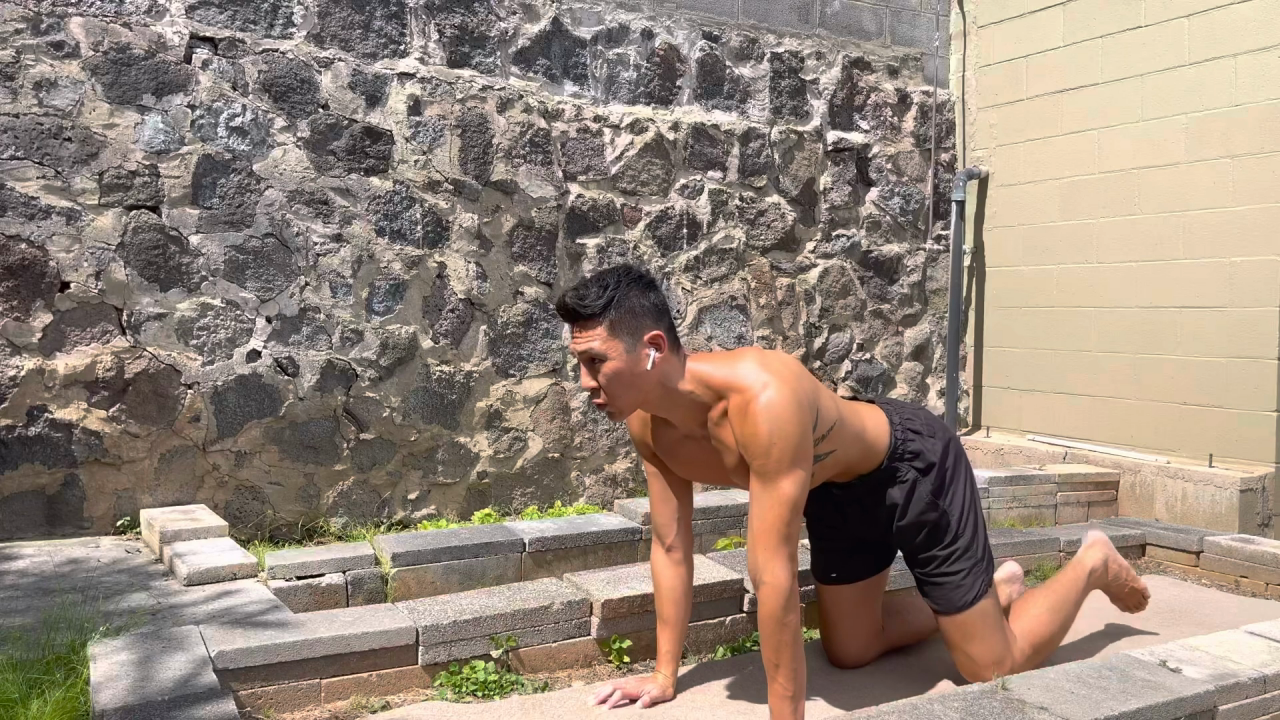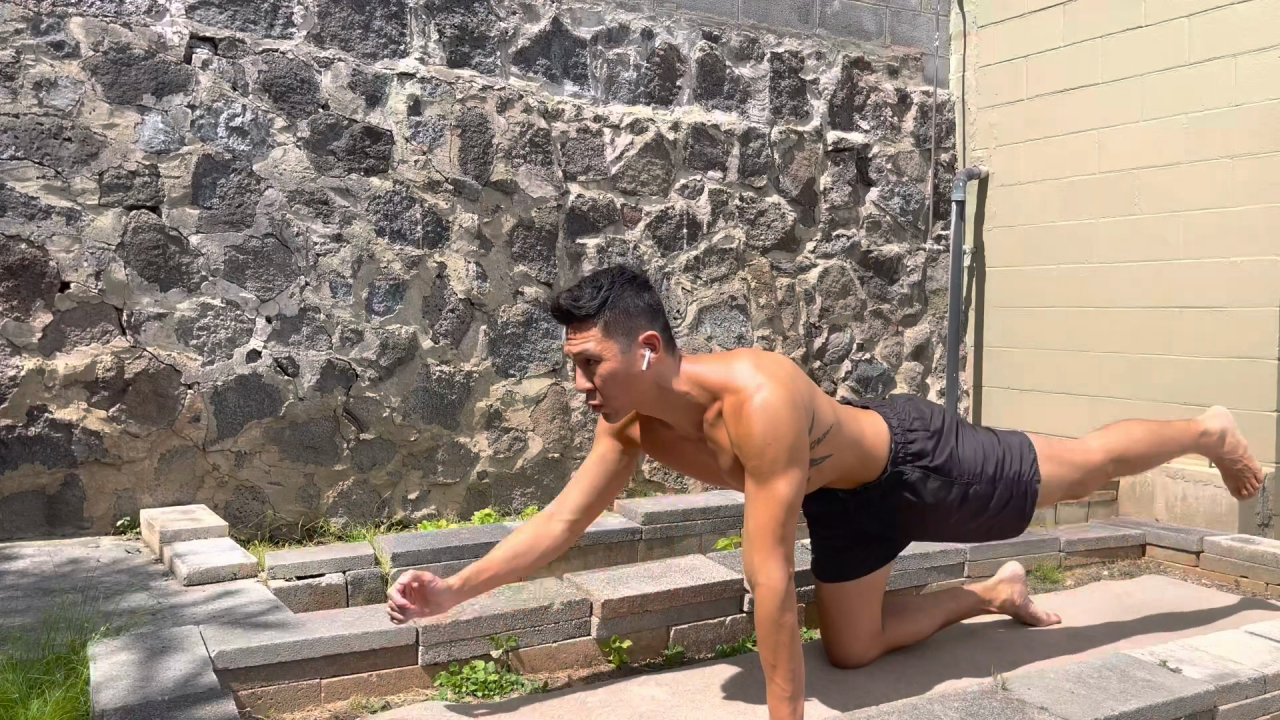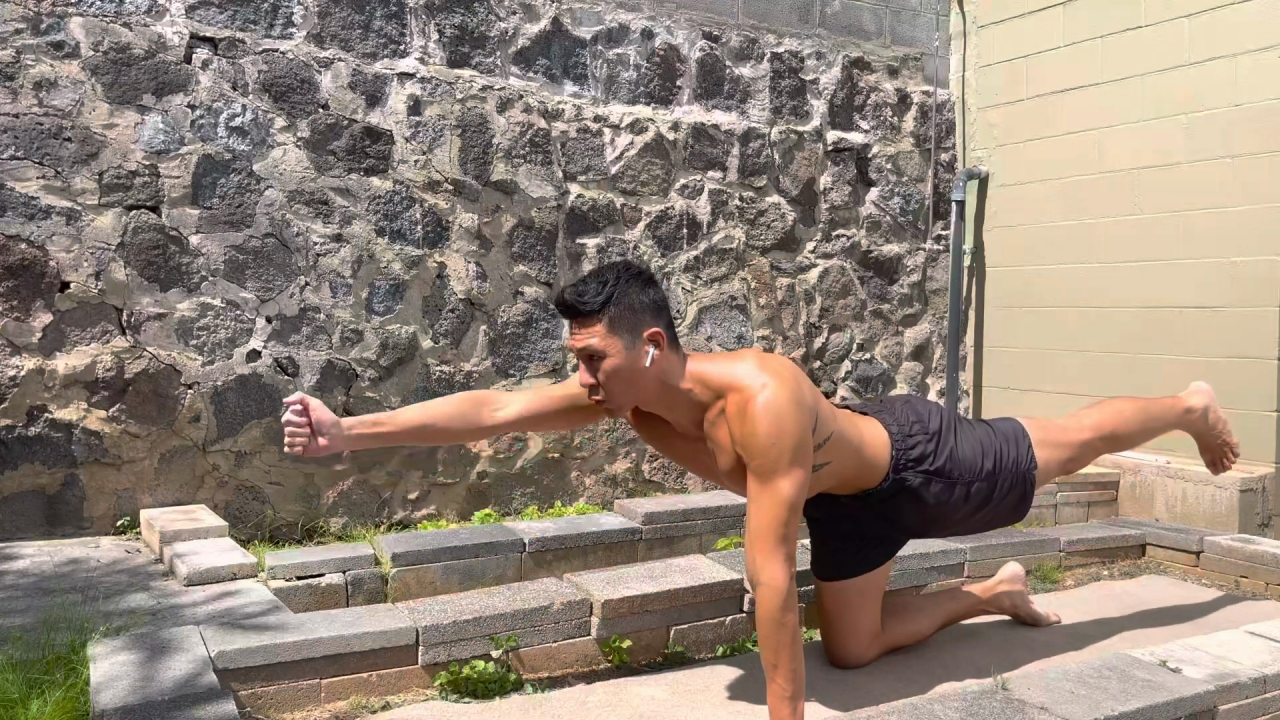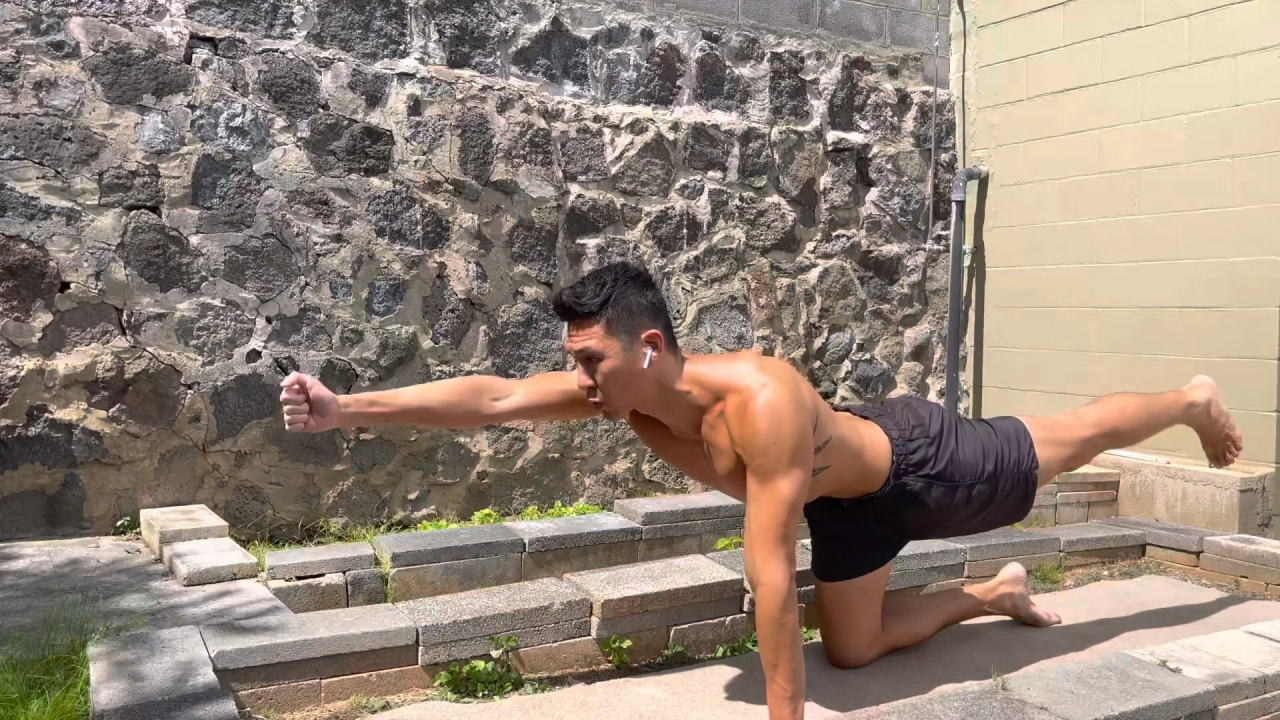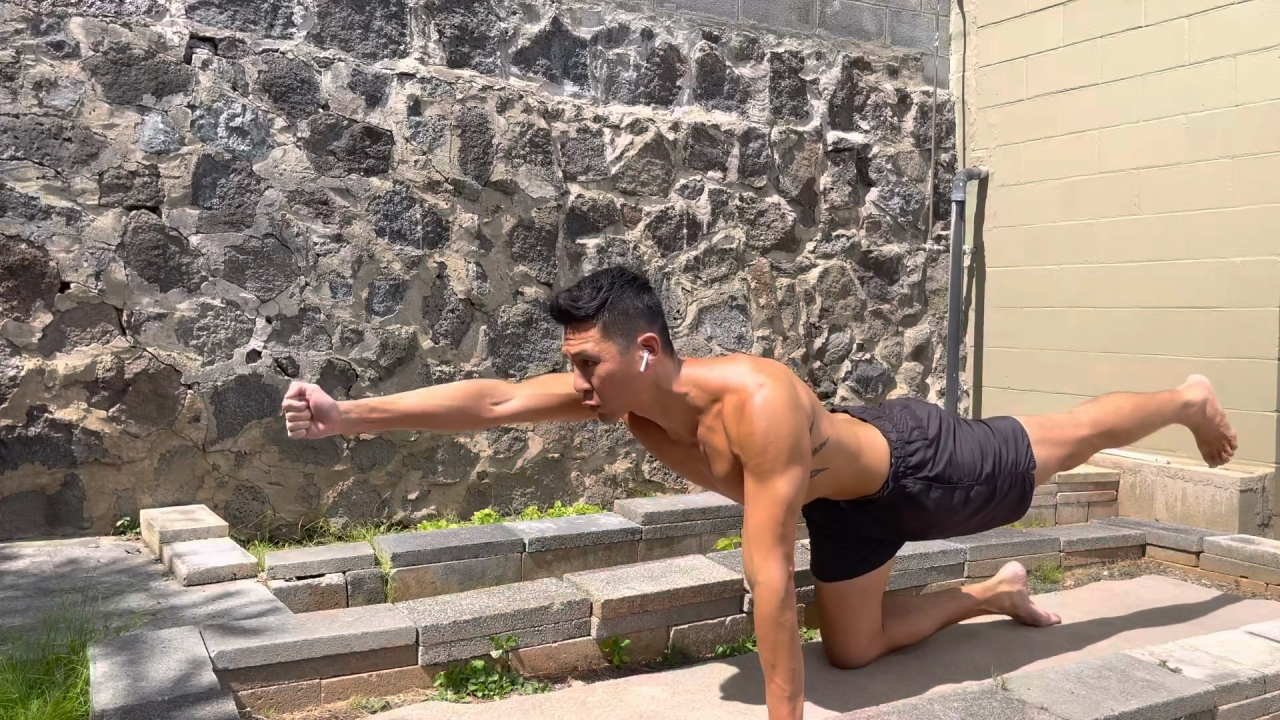
dt=0.7s
person 1, frame 1
left shoulder: (763, 400)
right shoulder: (647, 423)
left elbow: (772, 574)
right elbow: (670, 547)
left hip: (913, 464)
right hip: (838, 487)
right knee: (849, 653)
left ankle: (1090, 566)
right ankle: (993, 589)
person 1, frame 2
left shoulder: (758, 402)
right shoulder: (634, 423)
left elbow: (768, 576)
right elbow: (561, 522)
right wrist: (453, 589)
left hip: (919, 461)
right hip: (846, 489)
left knee: (1081, 469)
right knee: (853, 648)
left ankle: (1207, 431)
right ankle: (994, 593)
person 1, frame 3
left shoulder: (761, 398)
right shoulder: (623, 395)
left elbow: (769, 572)
right elbow: (492, 408)
right wrist: (350, 431)
left hip: (916, 463)
right hip: (847, 492)
left knee: (1062, 449)
left ankle: (1189, 408)
right ankle: (995, 593)
person 1, frame 4
left shoulder: (759, 400)
right shoulder: (623, 391)
left elbow: (768, 570)
right elbow: (491, 396)
right wrist: (345, 407)
left hip: (913, 464)
right hip: (846, 491)
left knee: (1061, 444)
left ankle: (1190, 399)
right ankle: (996, 593)
person 1, frame 5
left shoulder: (757, 402)
right shoulder: (618, 392)
left elbow: (769, 571)
right elbow: (490, 400)
right wrist: (346, 413)
left hip: (914, 465)
right hip: (846, 490)
left knee: (1065, 442)
left ankle: (1188, 401)
right ankle: (995, 591)
